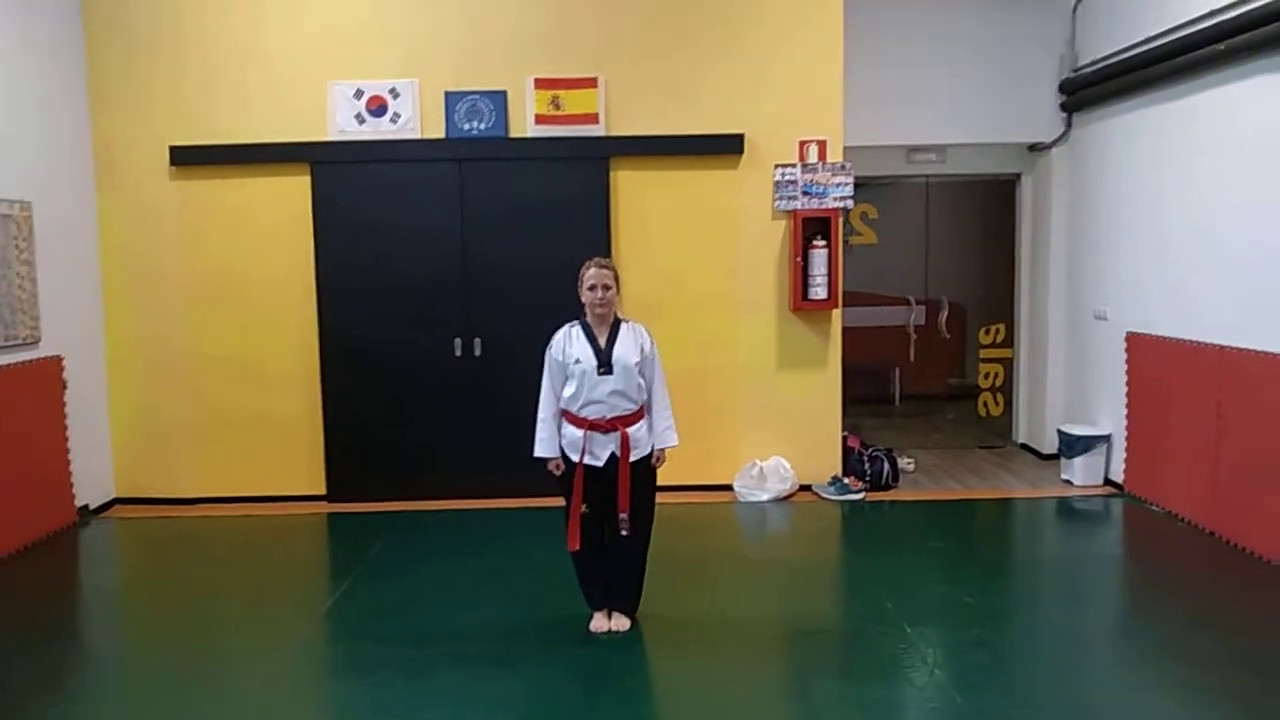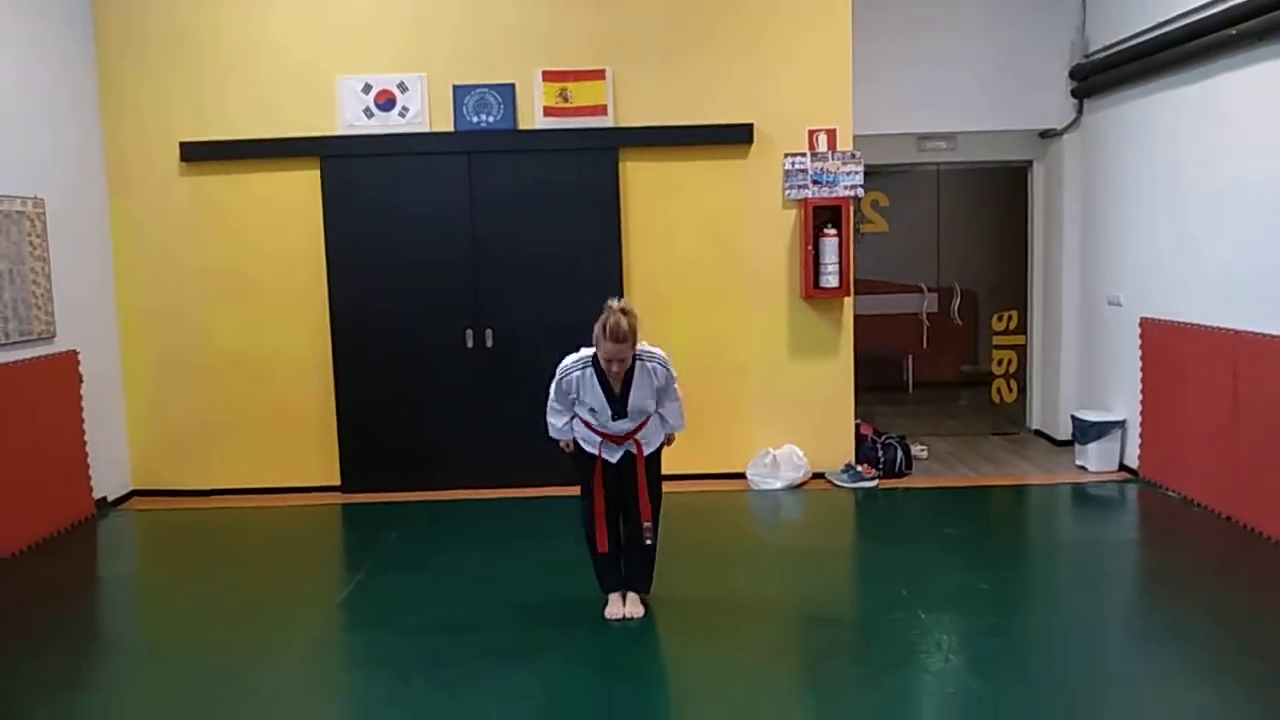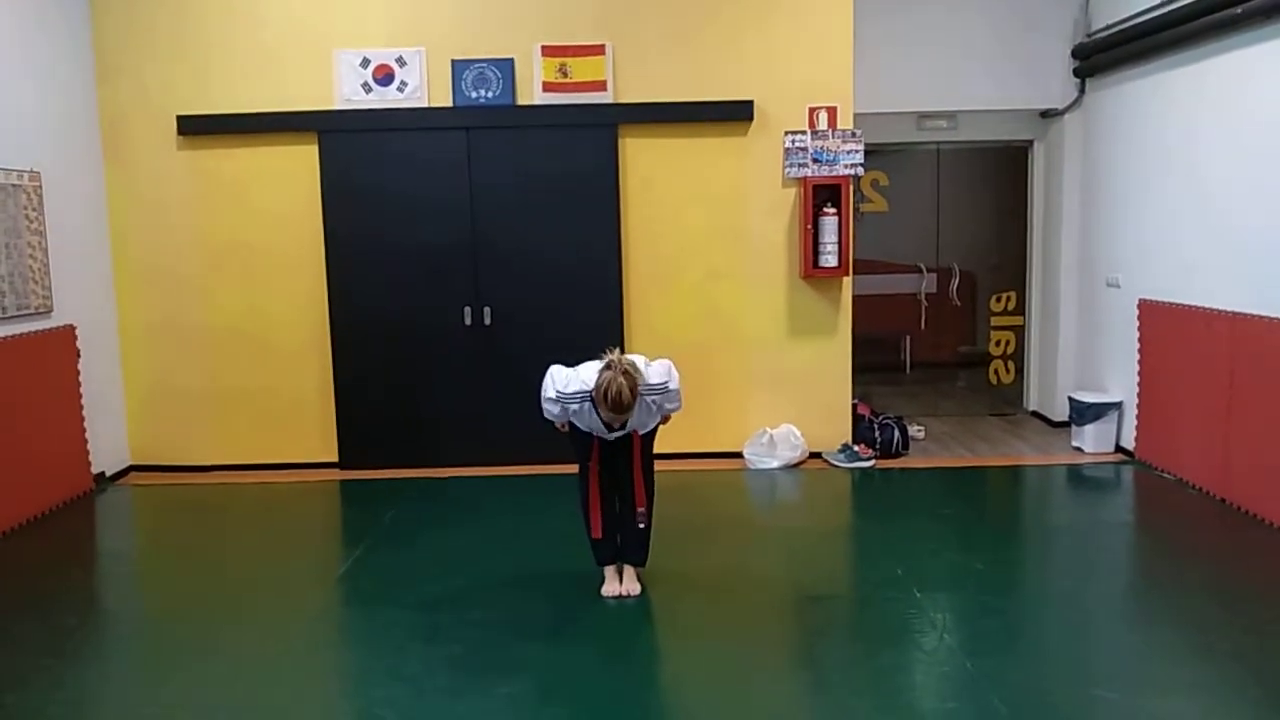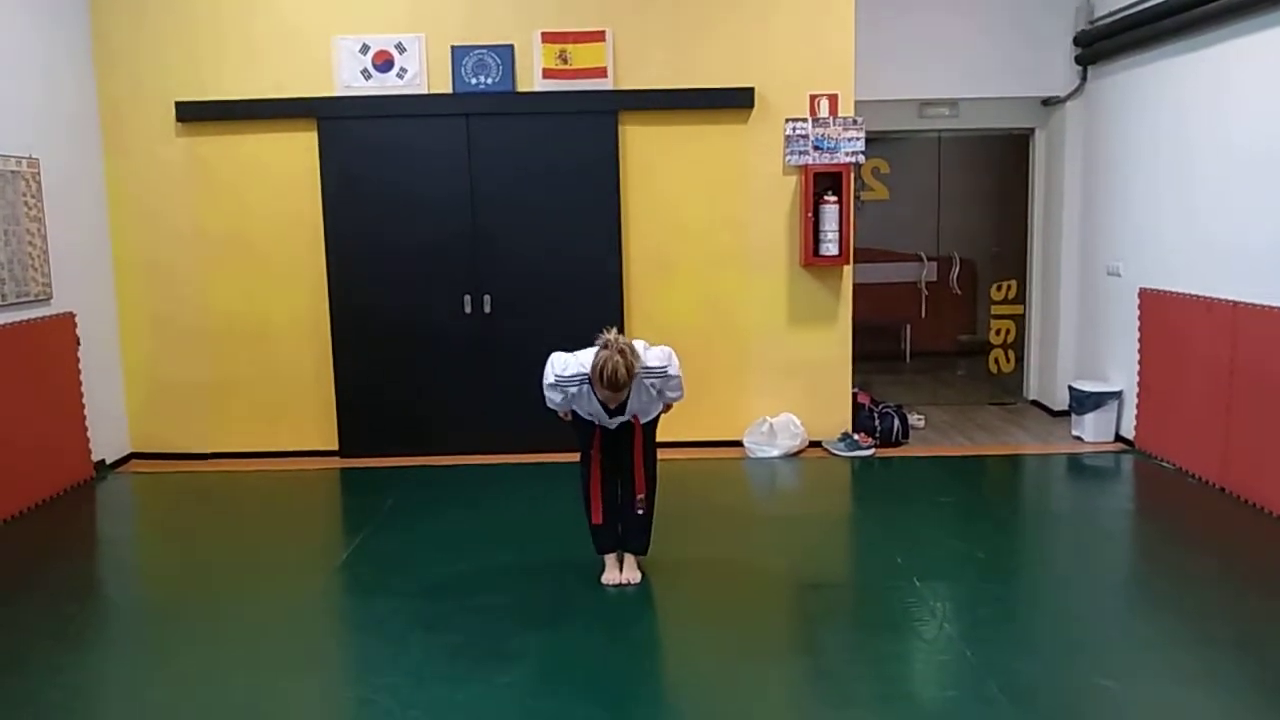
dt=0.4s
person 1, frame 1
left shoulder: (638, 336)
right shoulder: (564, 340)
left elbow: (657, 392)
right elbow: (550, 399)
left wrist: (661, 442)
right wrist: (550, 451)
left hip: (631, 445)
right hip: (581, 447)
left knee: (629, 528)
right knee: (585, 529)
left ankle: (622, 606)
right ankle: (599, 606)
person 1, frame 2
left shoulder: (655, 364)
right shoulder: (573, 370)
left elbow: (669, 399)
right elbow: (558, 404)
left wrist: (670, 427)
right wrist: (563, 434)
left hip: (641, 444)
right hip: (594, 445)
left knee: (642, 517)
right knee: (599, 517)
left ankle: (635, 591)
right ankle: (613, 591)
person 1, frame 3
left shoulder: (653, 386)
right shoulder: (573, 390)
left elbow: (669, 372)
right elbow: (551, 377)
left wrist: (667, 410)
right wrist: (558, 417)
left knee: (636, 488)
right knee: (596, 489)
left ankle: (630, 566)
right ankle: (609, 568)
person 1, frame 4
left shoulder: (653, 369)
right shoulder: (570, 375)
left elbow: (670, 359)
right elbow: (552, 365)
left wrist: (669, 399)
right wrist: (561, 407)
left hip: (640, 415)
left knee: (638, 477)
right knee: (598, 478)
left ankle: (631, 555)
right ankle: (610, 556)
